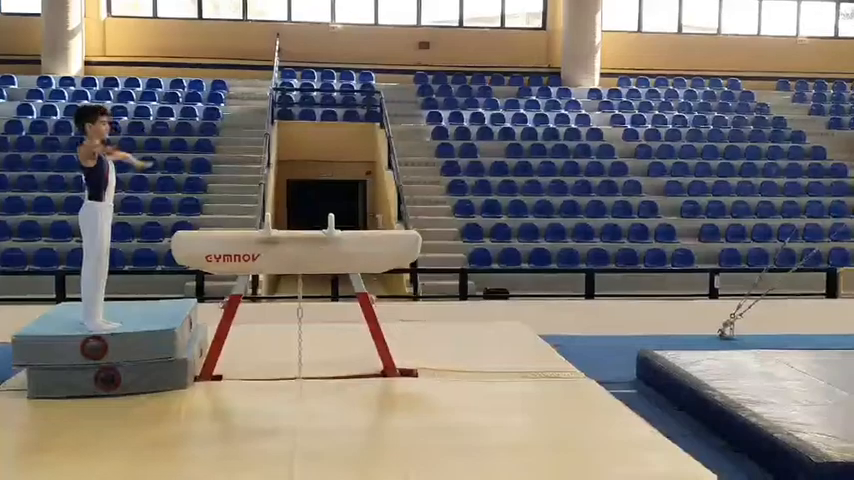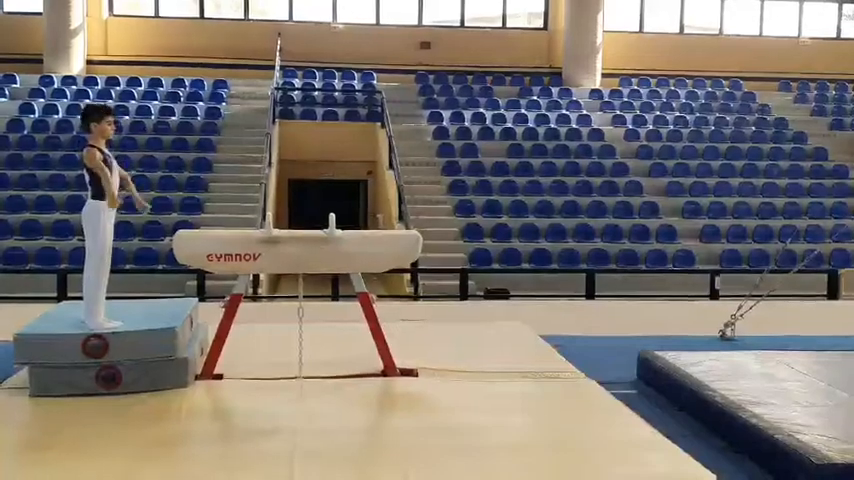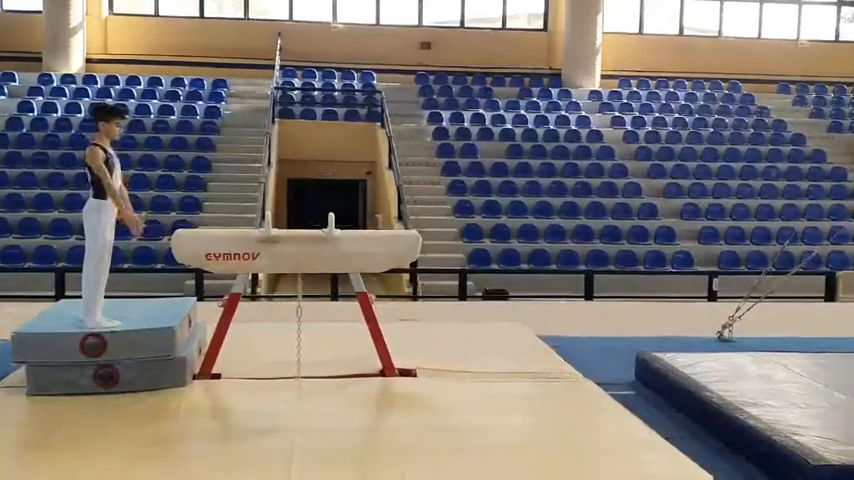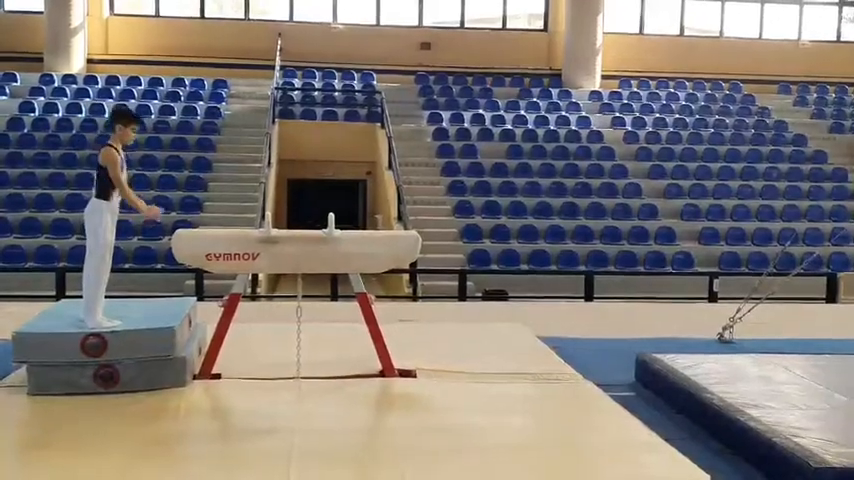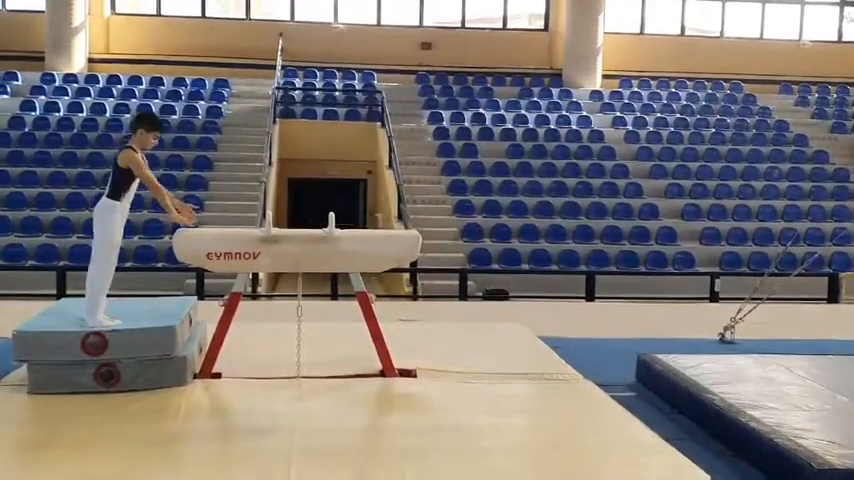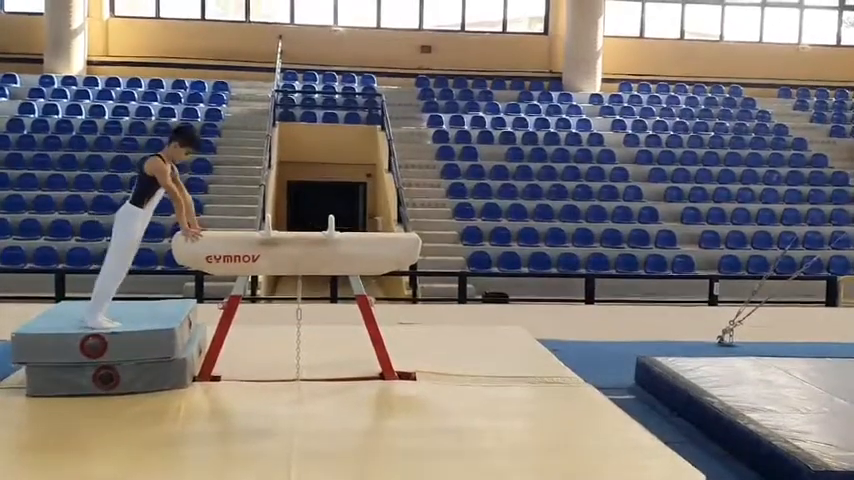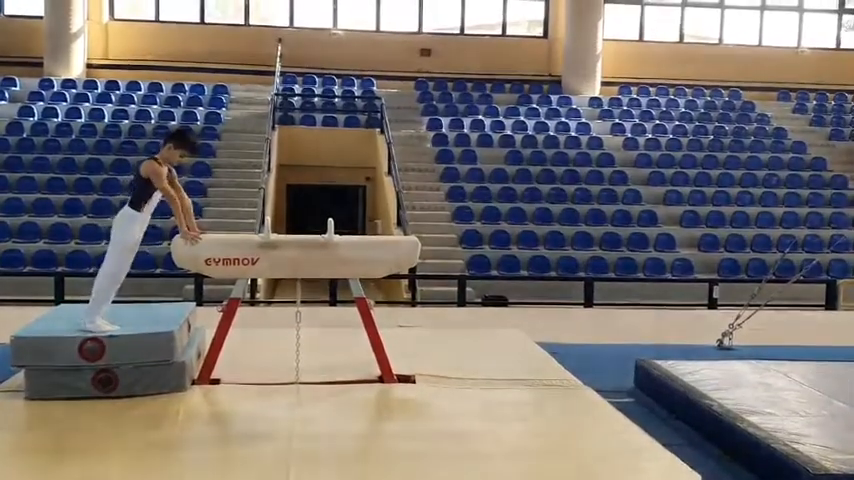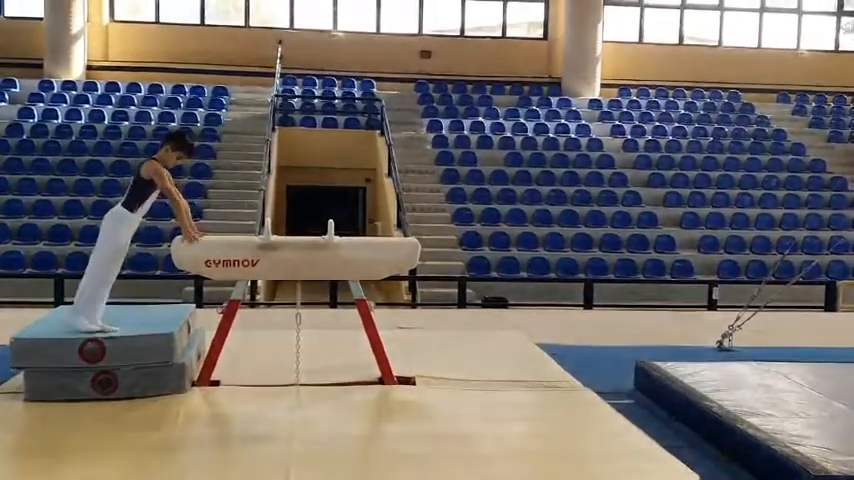
dt=0.3s
person 1, frame 1
left shoulder: (100, 149)
right shoulder: (86, 151)
left elbow: (119, 155)
right elbow: (94, 149)
left wrist: (137, 162)
right wrist: (105, 151)
left hip: (103, 210)
right hip: (95, 211)
left knee: (97, 264)
right knee: (95, 264)
left ankle: (92, 316)
right ankle: (93, 319)
person 1, frame 2
left shoulder: (104, 151)
right shoulder: (91, 152)
left elbow: (122, 175)
right elbow: (102, 171)
left wrist: (136, 197)
right wrist: (111, 194)
left hip: (105, 210)
right hip: (98, 210)
left knee: (99, 264)
right knee: (97, 263)
left ankle: (93, 315)
right ankle: (94, 317)
person 1, frame 3
left shoulder: (109, 151)
right shoulder: (95, 151)
left elbow: (119, 185)
right elbow: (108, 185)
left wrist: (130, 214)
right wrist: (125, 214)
left hip: (108, 210)
right hip: (99, 210)
left knee: (100, 263)
right knee: (97, 262)
left ankle: (92, 314)
right ankle: (92, 317)
person 1, frame 4
left shoulder: (119, 152)
right shoulder: (109, 152)
left elbow: (123, 187)
right elbow: (121, 188)
left wrist: (144, 206)
right wrist: (144, 209)
left hip: (108, 211)
right hip: (101, 210)
left knee: (100, 263)
right knee: (98, 262)
left ankle: (92, 313)
right ankle: (93, 317)
person 1, frame 5
left shoulder: (139, 156)
right shoulder: (131, 155)
left elbow: (156, 186)
right elbow: (154, 187)
left wrist: (179, 205)
right wrist: (174, 214)
left hip: (116, 212)
right hip: (110, 211)
left knee: (106, 263)
right knee: (103, 262)
left ankle: (94, 312)
right ankle: (93, 315)
person 1, frame 6
left shoulder: (170, 169)
right shoulder: (157, 164)
left elbow: (185, 196)
right elbow: (175, 197)
left wrist: (194, 225)
right wrist: (184, 228)
left hip: (137, 219)
right hip: (132, 217)
left knee: (118, 266)
right knee: (116, 266)
left ankle: (96, 313)
right ankle: (94, 315)
person 1, frame 7
left shoulder: (168, 171)
right shoulder: (153, 166)
left elbow: (183, 199)
right elbow: (172, 200)
left wrist: (193, 228)
right wrist: (182, 230)
left hip: (137, 223)
right hip: (130, 221)
left knee: (117, 270)
right knee: (113, 269)
left ankle: (95, 316)
right ankle: (91, 318)
person 1, frame 8
left shoulder: (162, 172)
right shoulder: (154, 167)
left elbow: (181, 201)
right elbow: (175, 201)
left wrist: (192, 229)
right wrist: (186, 231)
left hip: (127, 223)
right hip: (120, 221)
left knee: (108, 272)
right knee: (99, 268)
left ankle: (92, 318)
right ankle: (79, 314)
